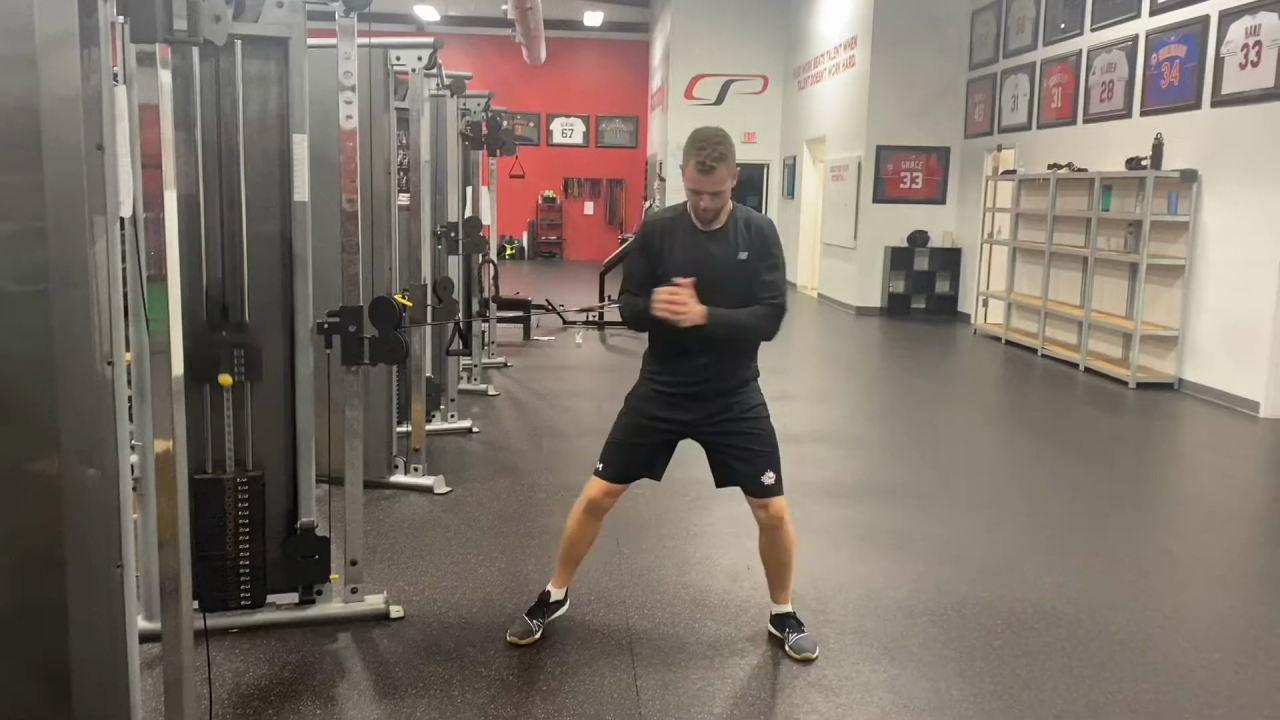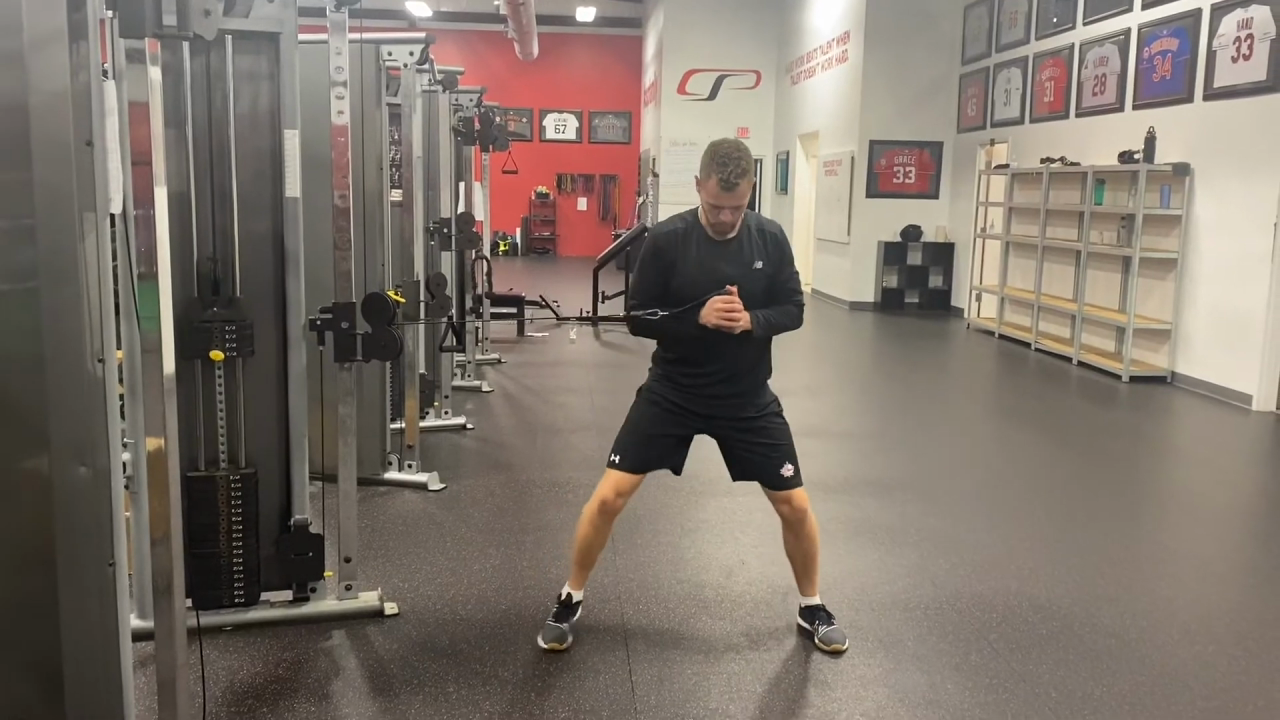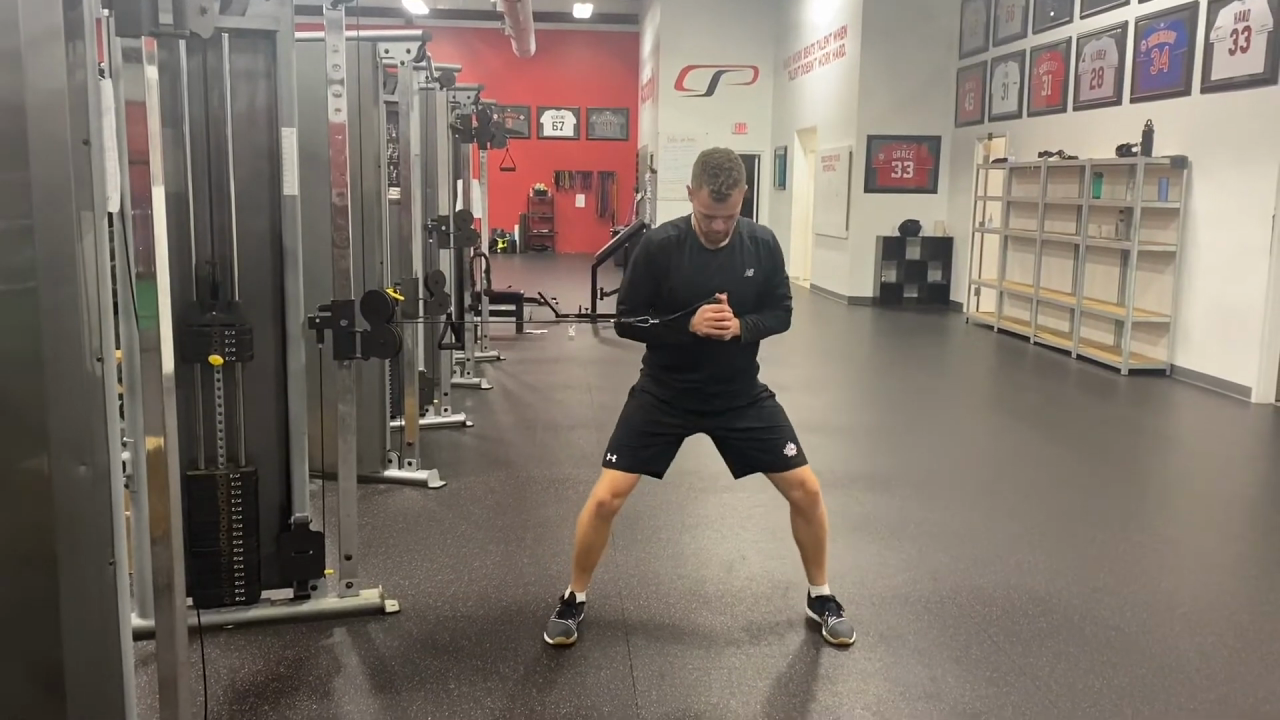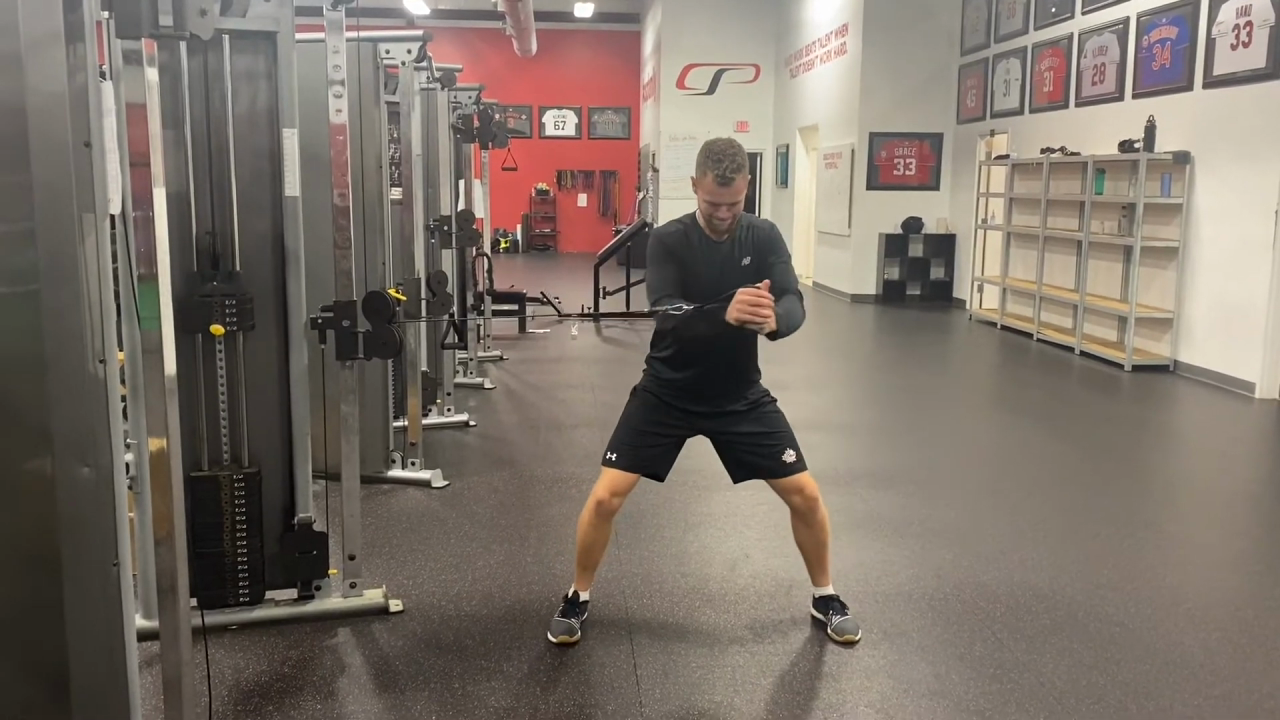
dt=0.7s
person 1, frame 1
left shoulder: (759, 233)
right shoulder: (658, 230)
left elbow: (768, 320)
right elbow: (626, 309)
left wrist: (702, 316)
right wrist: (657, 304)
left hip: (734, 396)
right hip: (662, 391)
left knee: (773, 510)
right knee: (598, 496)
left ankle: (783, 614)
right ankle: (553, 596)
person 1, frame 2
left shoulder: (770, 238)
right shoulder: (667, 240)
left elbow: (793, 309)
right elbow: (638, 318)
left wrist: (752, 321)
right wrist: (698, 317)
left hip: (747, 397)
right hip: (671, 392)
left knee: (795, 505)
right knee: (610, 495)
left ankle: (811, 607)
right ankle: (570, 599)
person 1, frame 3
left shoulder: (762, 244)
right shoulder: (658, 246)
left elbow: (780, 312)
right elbow: (627, 321)
left wrist: (741, 326)
right wrist: (688, 324)
left hip: (740, 393)
right hip: (664, 392)
left knee: (806, 490)
right knee: (605, 498)
left ankle: (821, 597)
right ankle: (573, 599)
person 1, frame 4
left shoulder: (763, 237)
right shoulder: (668, 241)
left elbow: (794, 305)
right elbow: (664, 318)
left wrist: (773, 319)
right wrist: (724, 313)
left hip: (740, 395)
right hip: (667, 393)
left knee: (805, 495)
right knee: (604, 499)
left ankle: (824, 598)
right ankle: (577, 598)
